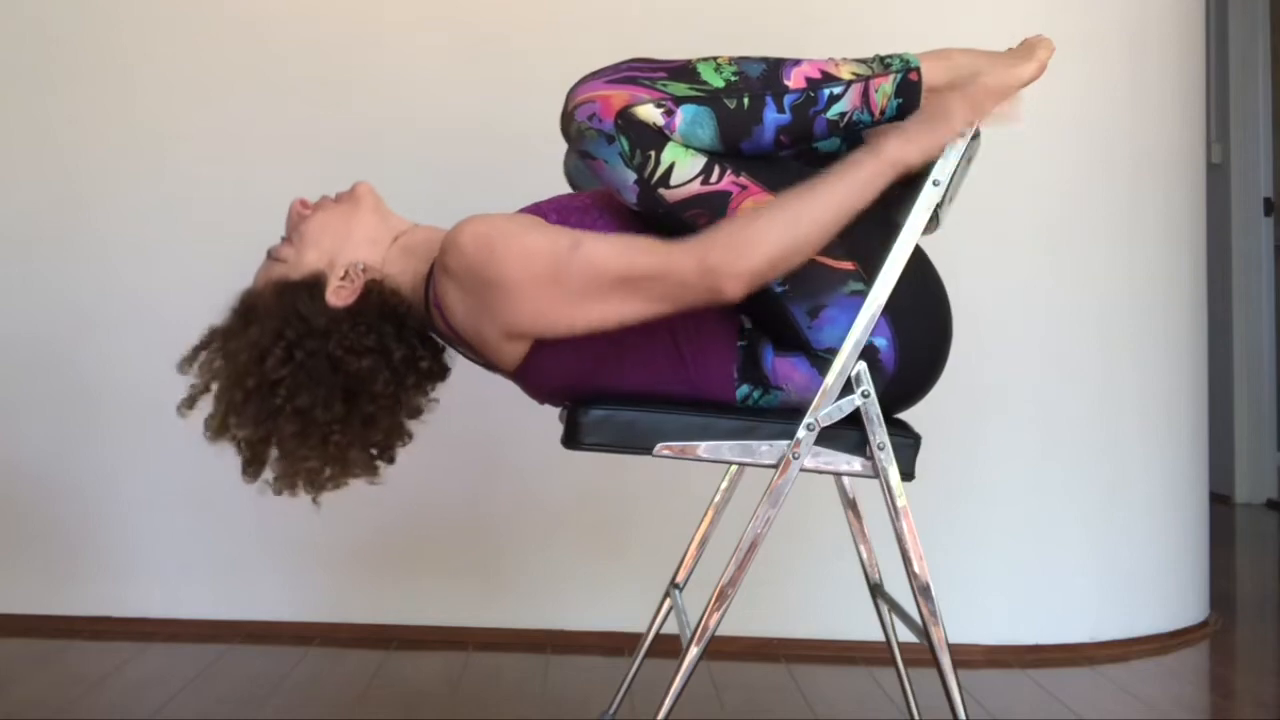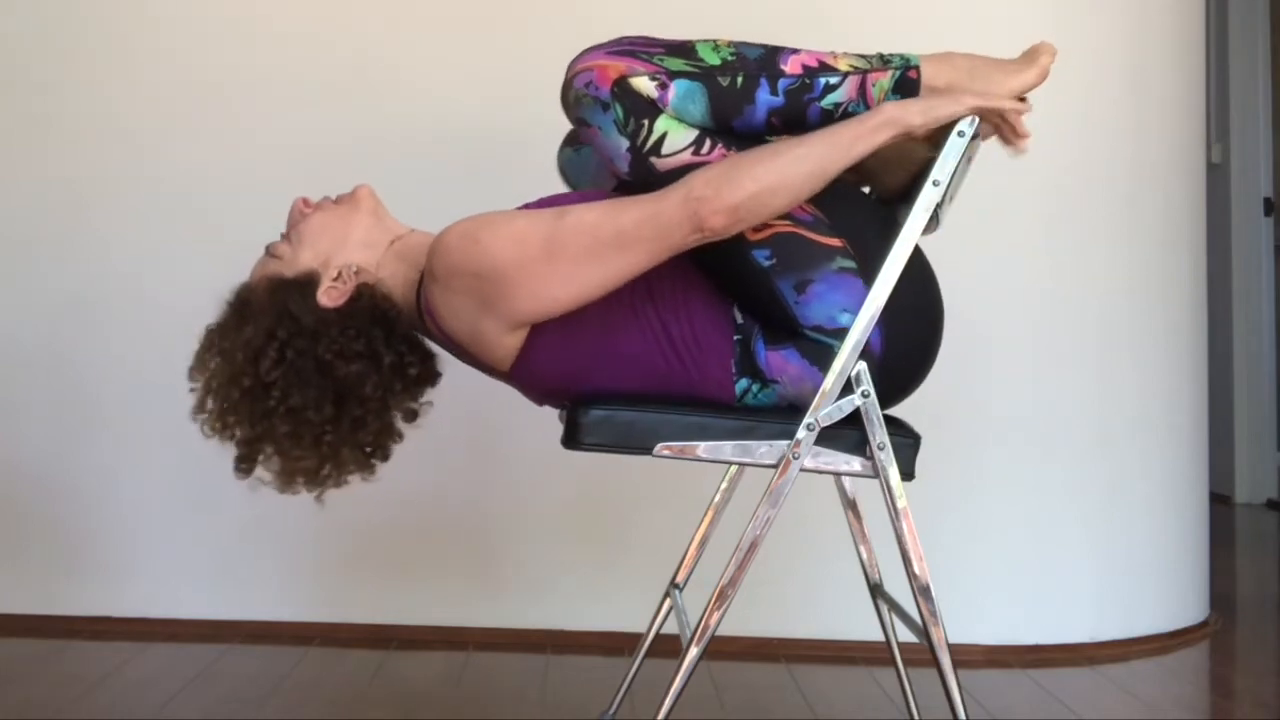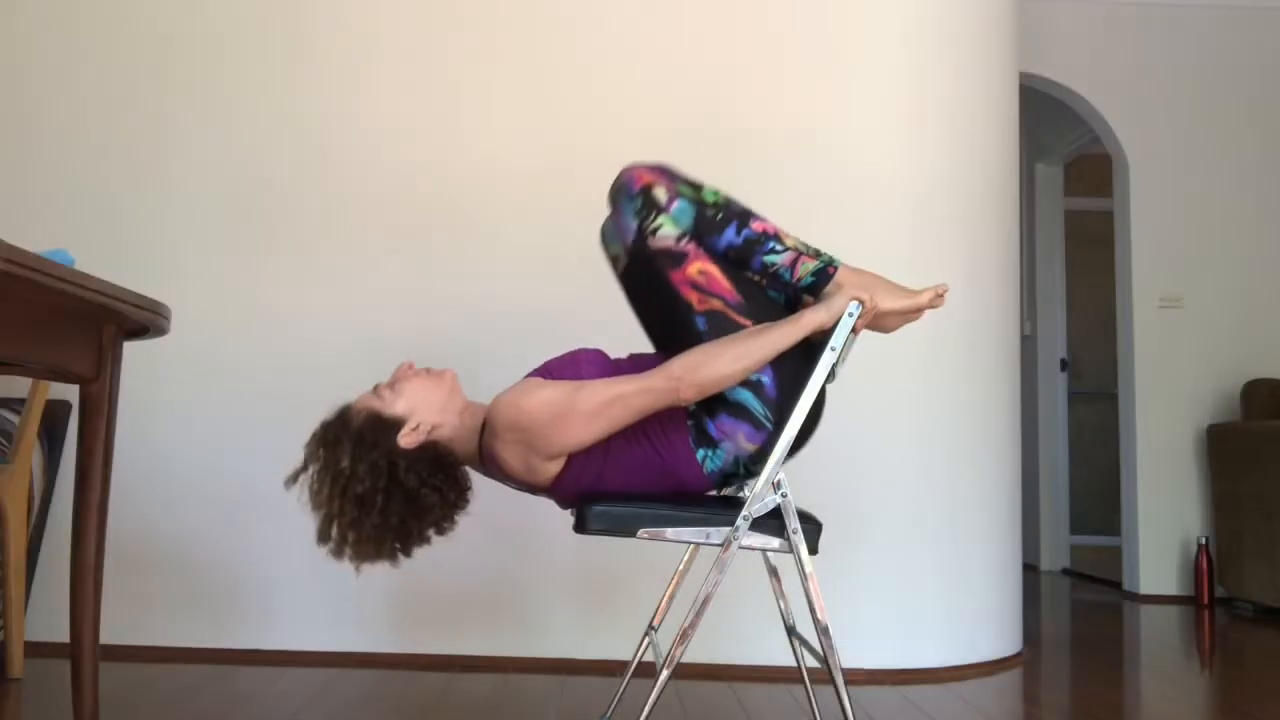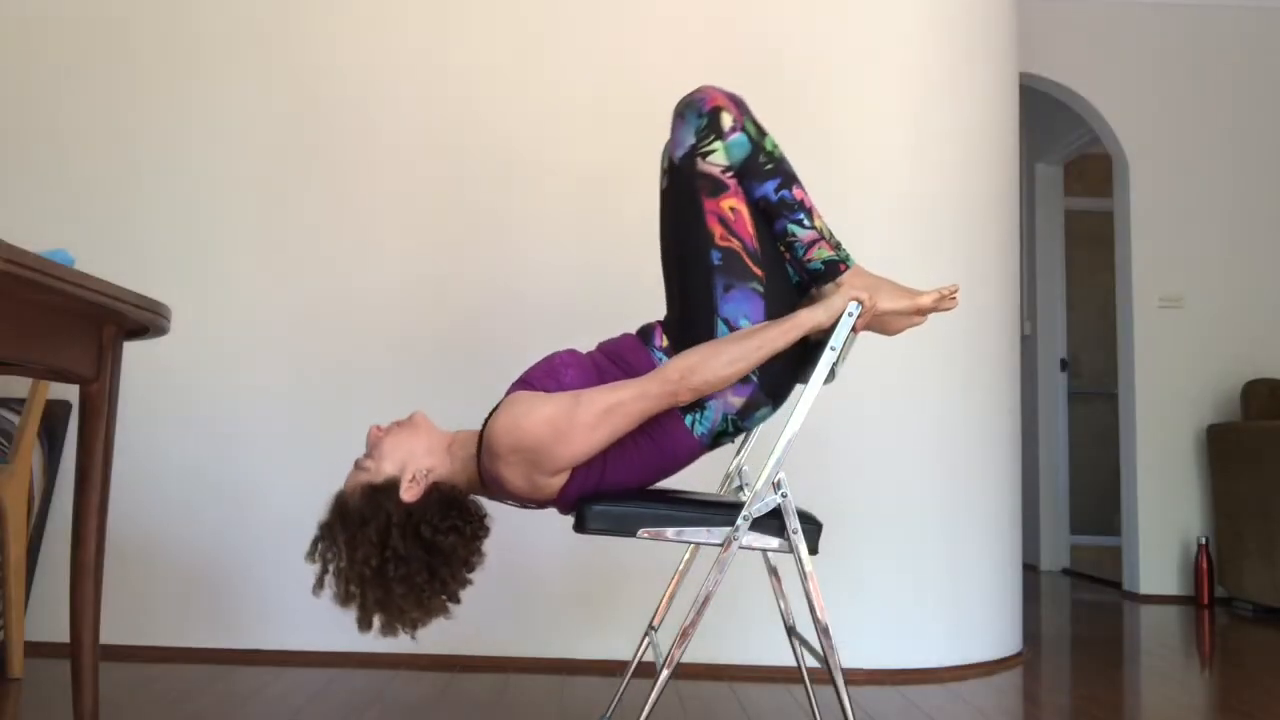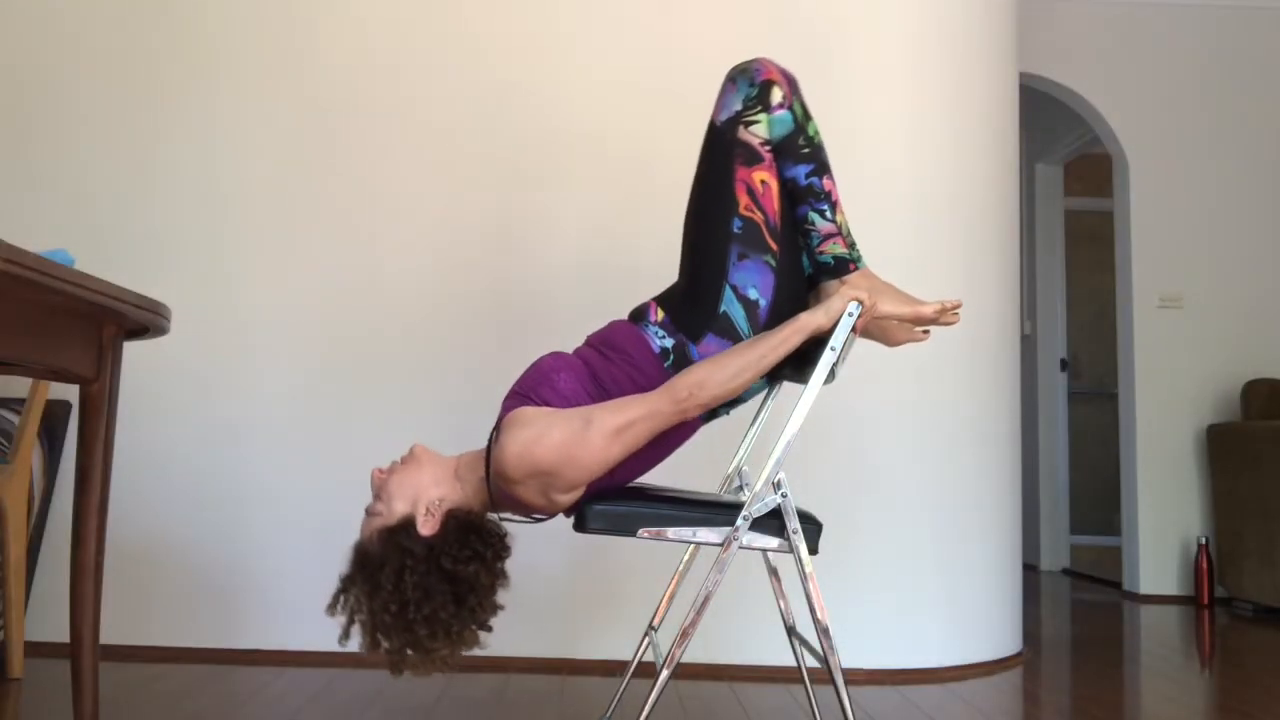
dt=1s
person 1, frame 1
left shoulder: (461, 284)
right shoulder: (478, 263)
right elbow: (716, 270)
right wrist: (896, 149)
left hip: (786, 347)
right hip: (840, 347)
left knee: (603, 153)
right knee: (613, 105)
left ankle: (909, 101)
right ankle: (924, 84)
person 1, frame 2
left shoulder: (465, 285)
right shoulder: (473, 263)
left elbow: (667, 214)
right elbow: (702, 210)
right wrist: (899, 116)
left hip: (777, 336)
right hip: (834, 337)
left knee: (595, 146)
right knee: (613, 78)
right ankle: (925, 82)
person 1, frame 3
left shoulder: (496, 439)
right elbow: (671, 385)
right wrist: (816, 316)
left hip: (723, 421)
right hip: (747, 415)
left knee: (642, 200)
right knee: (645, 192)
left ankle: (834, 289)
right ankle: (843, 291)
person 1, frame 4
left shoulder: (498, 460)
right shoulder: (516, 441)
right elbow: (673, 386)
right wrist: (814, 315)
left hip: (696, 362)
right hip: (722, 382)
left knee: (706, 125)
right knee: (708, 114)
left ankle: (839, 291)
right ankle: (843, 290)
person 1, frame 5
left shoulder: (507, 474)
right shoulder: (524, 456)
right elbow: (683, 400)
right wrist: (816, 318)
left hip: (684, 342)
right hip: (713, 341)
right knee: (758, 84)
left ankle: (840, 294)
right ankle: (846, 289)
